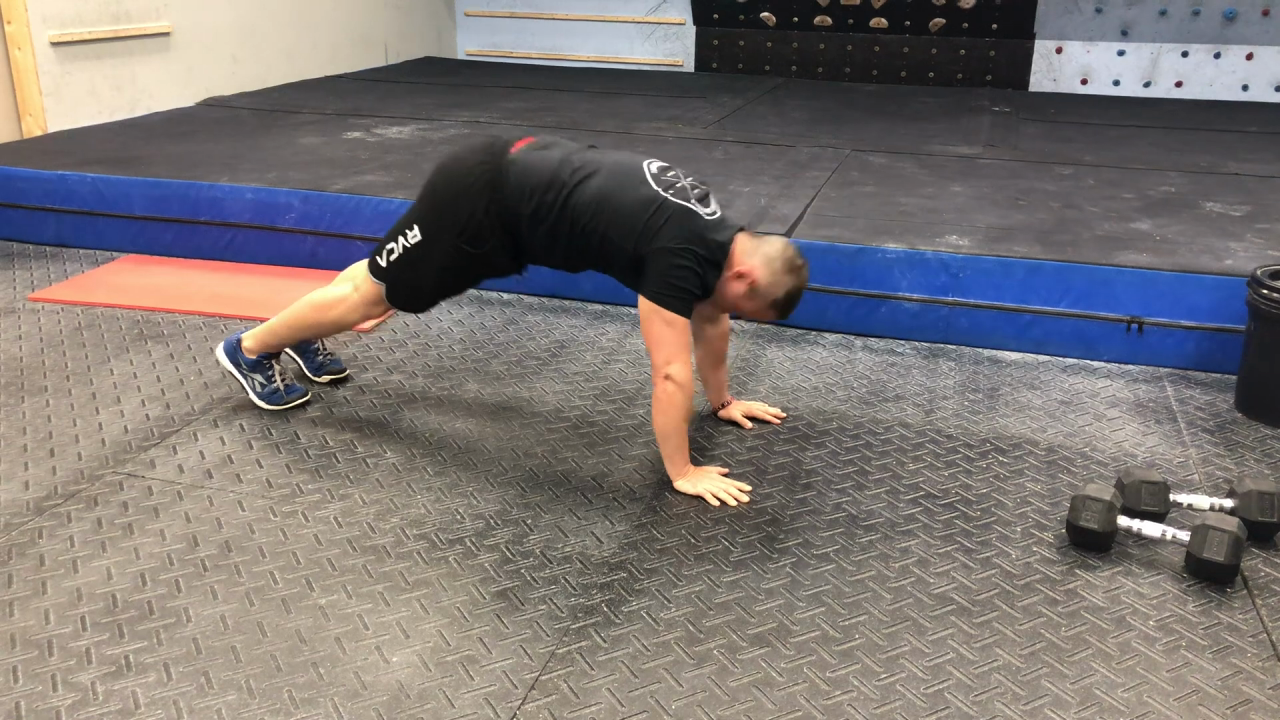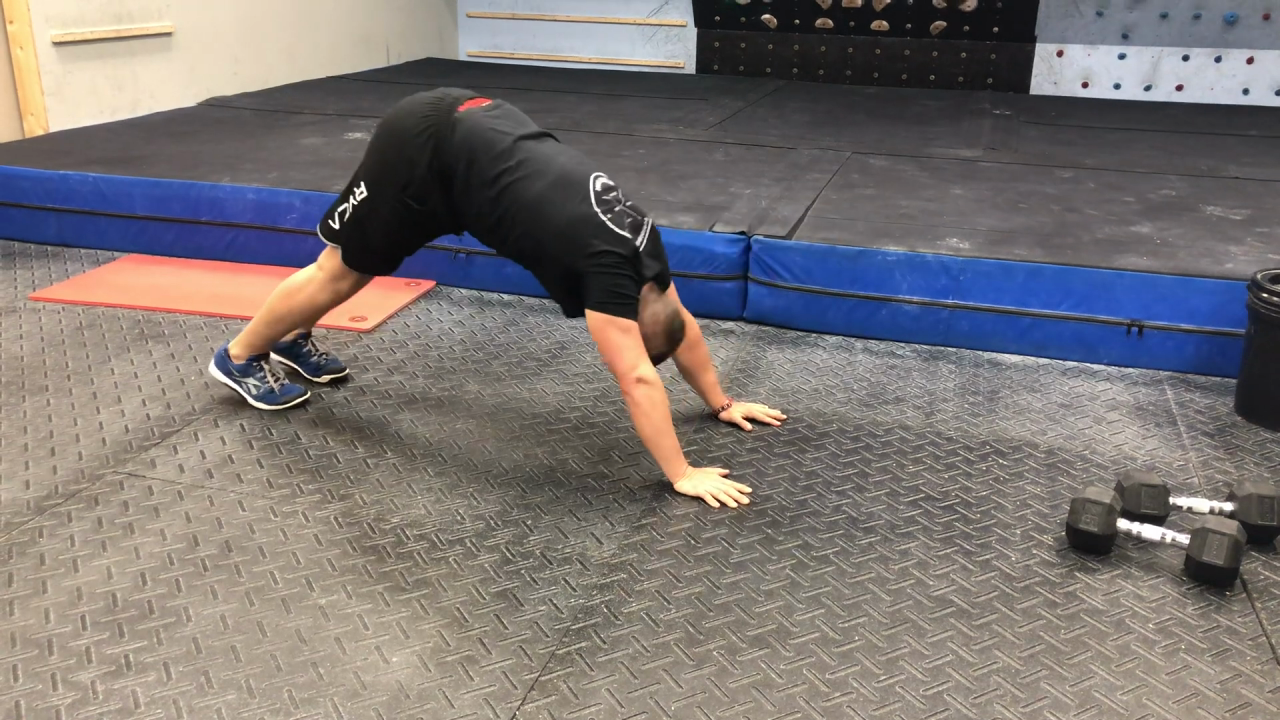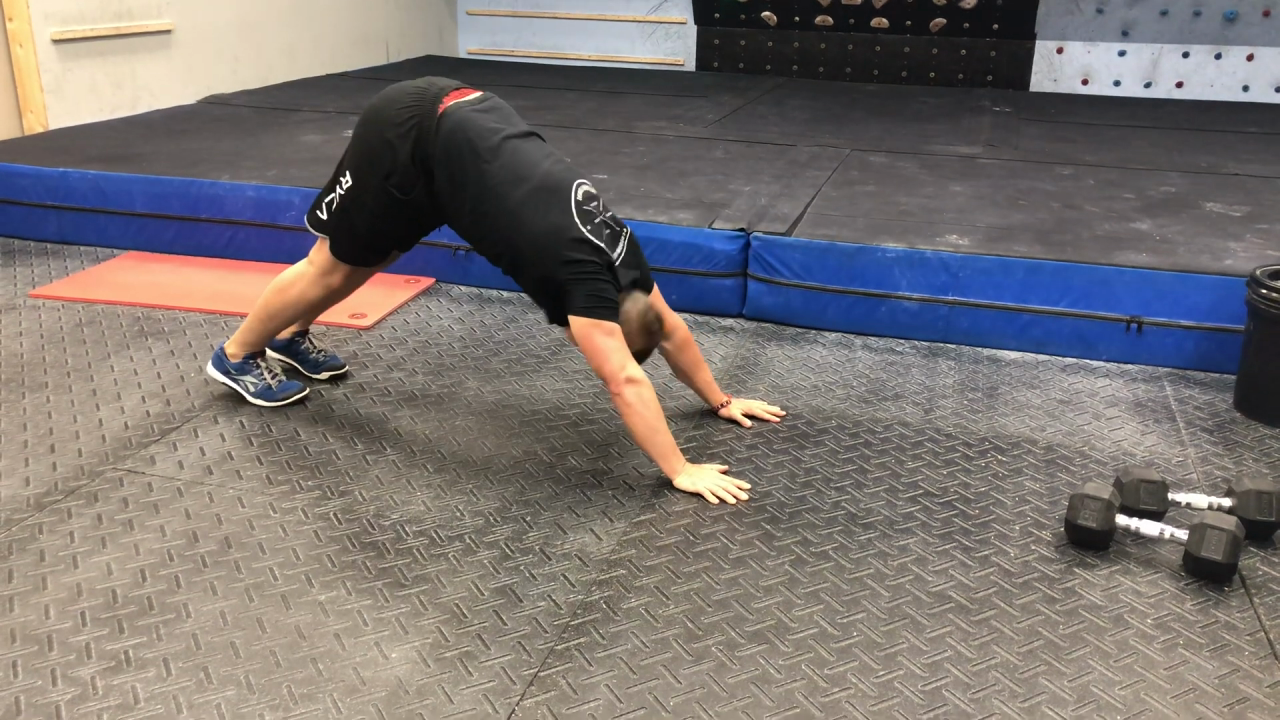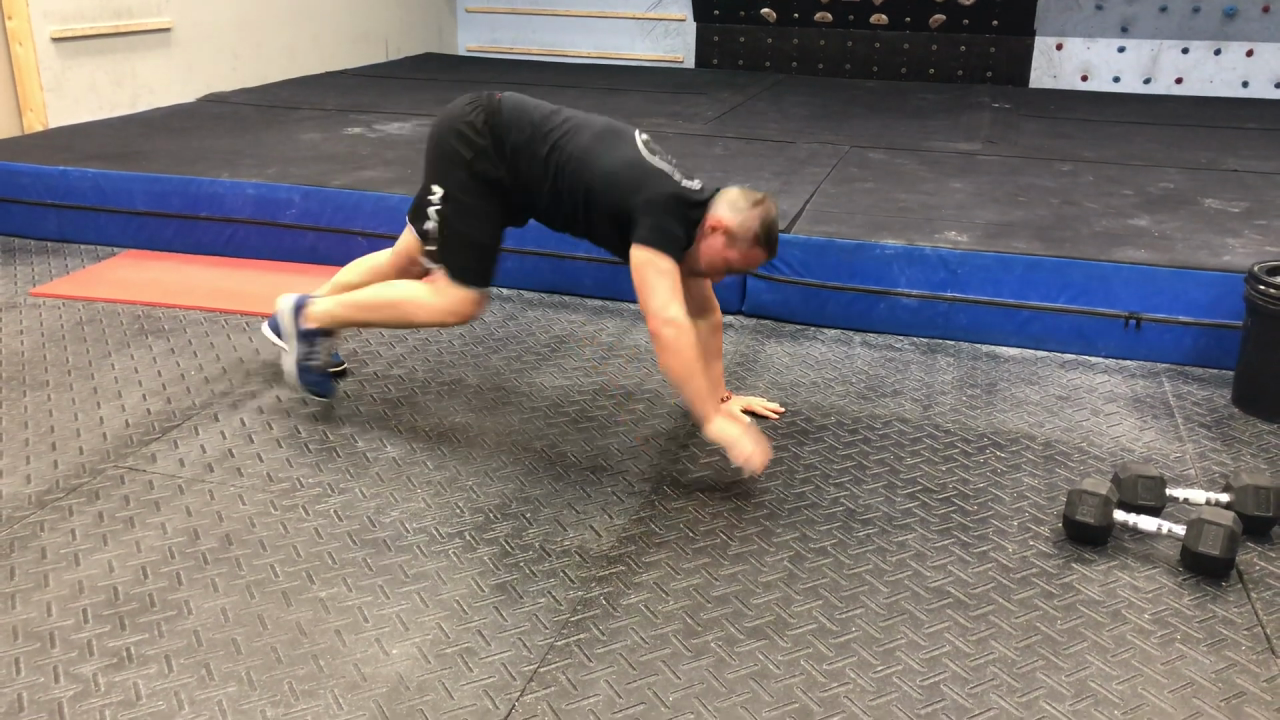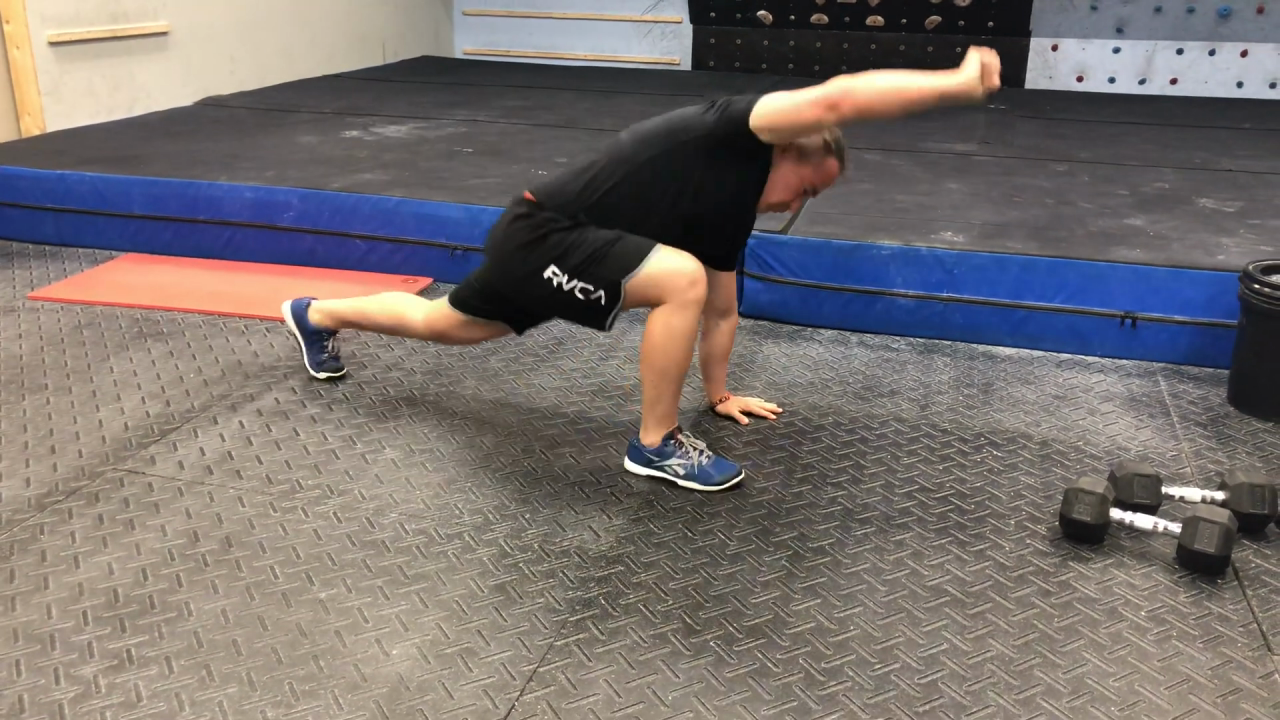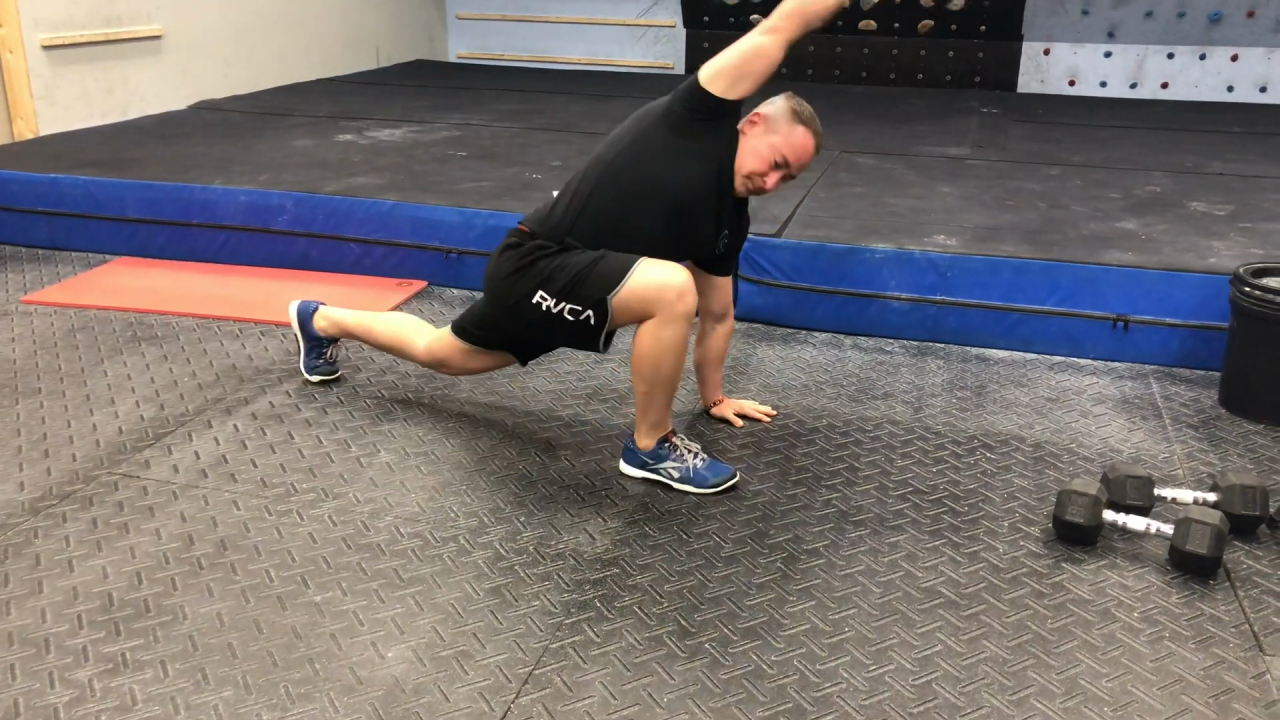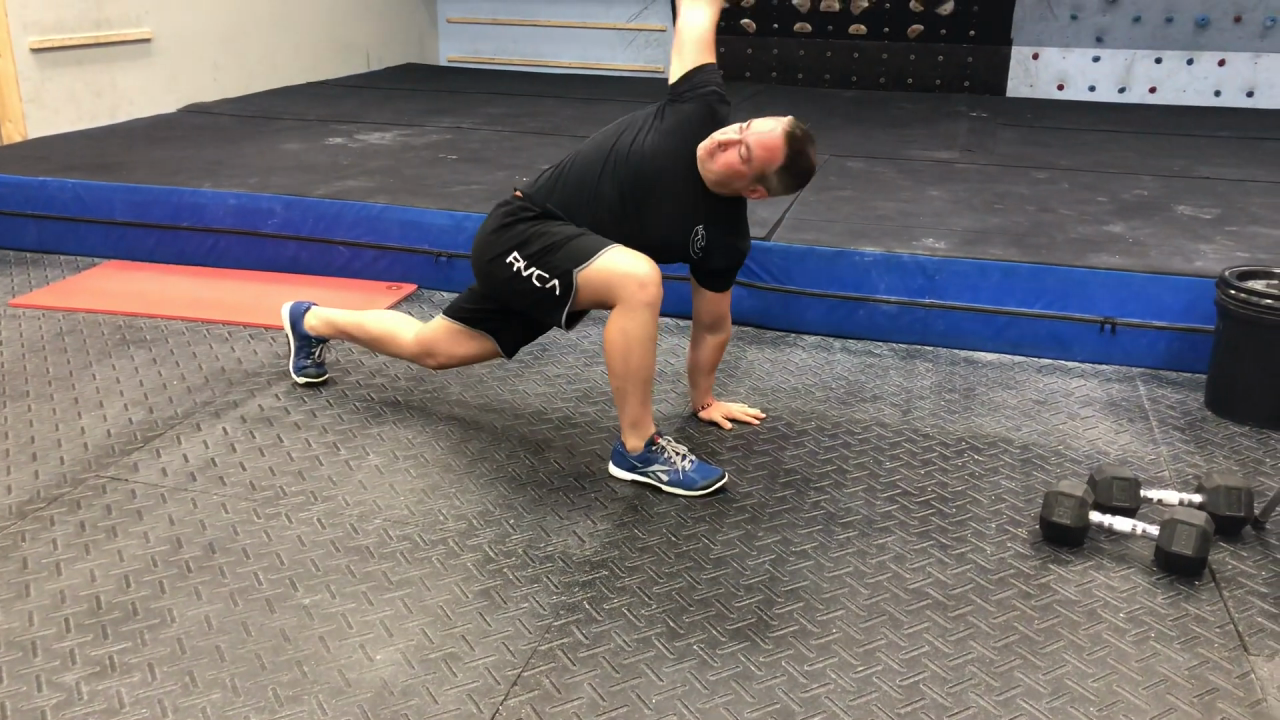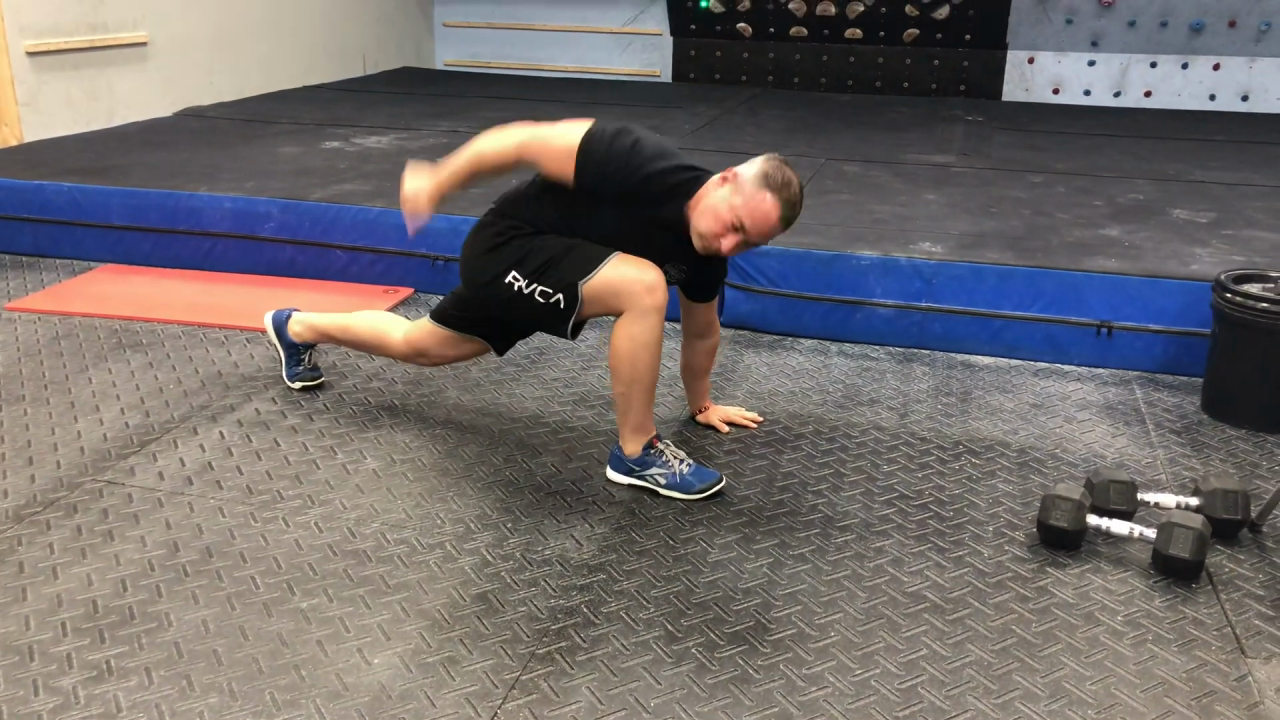
dt=0.5s
person 1, frame 1
left shoulder: (711, 234)
right shoulder: (684, 251)
left elbow: (709, 321)
right elbow: (670, 372)
left wrist: (722, 399)
right wrist: (682, 472)
left hip: (512, 177)
right hip: (484, 195)
left knee: (390, 273)
right knee: (378, 291)
left ankle: (299, 332)
right ankle: (251, 347)
person 1, frame 2
left shoulder: (637, 245)
right shoulder: (608, 267)
left elbow: (682, 324)
right elbow: (637, 378)
left wrist: (722, 402)
right wrist: (683, 474)
left hip: (465, 128)
right hip: (427, 144)
left knee: (367, 257)
right knee: (344, 265)
left ankle: (292, 339)
right ankle: (240, 357)
person 1, frame 3
left shoulder: (615, 255)
right shoulder: (585, 271)
left elbow: (670, 330)
right elbow: (624, 382)
left wrist: (721, 401)
right wrist: (681, 471)
left hip: (455, 116)
right hip: (411, 133)
left knee: (371, 257)
right knee: (335, 263)
left ankle: (291, 336)
right ankle: (237, 355)
person 1, frame 4
left shoulder: (697, 212)
right shoulder: (660, 213)
left elbow: (700, 307)
right elbow: (668, 324)
left wrist: (717, 398)
right wrist: (720, 418)
left hip: (499, 143)
right hip: (479, 141)
left knee: (410, 259)
right knee: (459, 299)
left ankle: (301, 320)
right ankle: (308, 318)
person 1, frame 5
left shoulder: (732, 210)
right shoulder: (733, 136)
left elbow: (721, 311)
right elbow: (832, 100)
left wrist: (720, 394)
right wrist: (956, 83)
left hip: (542, 245)
right hip: (539, 236)
left knee: (445, 323)
right knee: (681, 279)
left ankle: (316, 316)
right ankle: (655, 443)
person 1, frame 6
left shoulder: (730, 219)
right shoulder: (703, 117)
left elbow: (717, 313)
left wrist: (714, 395)
left hip: (546, 286)
right hip: (533, 268)
left knee: (442, 354)
right knee: (672, 290)
left ankle: (319, 320)
right ankle: (650, 447)
person 1, frame 7
left shoulder: (725, 235)
right shoulder: (700, 109)
left elbow: (712, 324)
left wrist: (704, 398)
left hip: (547, 267)
right hip: (517, 233)
left knee: (430, 348)
right knee: (638, 279)
left ankle: (311, 321)
right ankle: (638, 449)
person 1, frame 8
left shoulder: (708, 253)
right shoulder: (643, 165)
left elbow: (701, 332)
right elbow: (522, 140)
left wrist: (701, 403)
right wrist: (439, 180)
left hip: (530, 270)
right hip: (504, 247)
left knee: (417, 344)
right knee: (643, 287)
left ankle: (297, 328)
right ankle: (636, 452)
